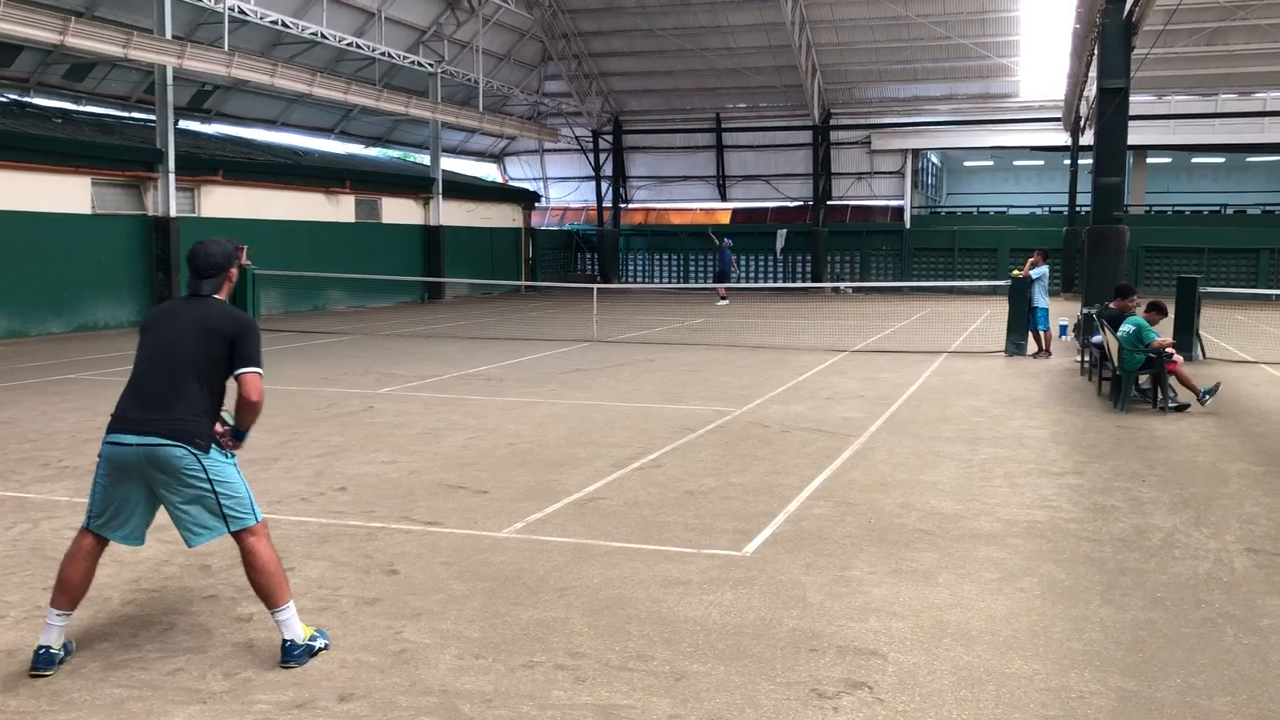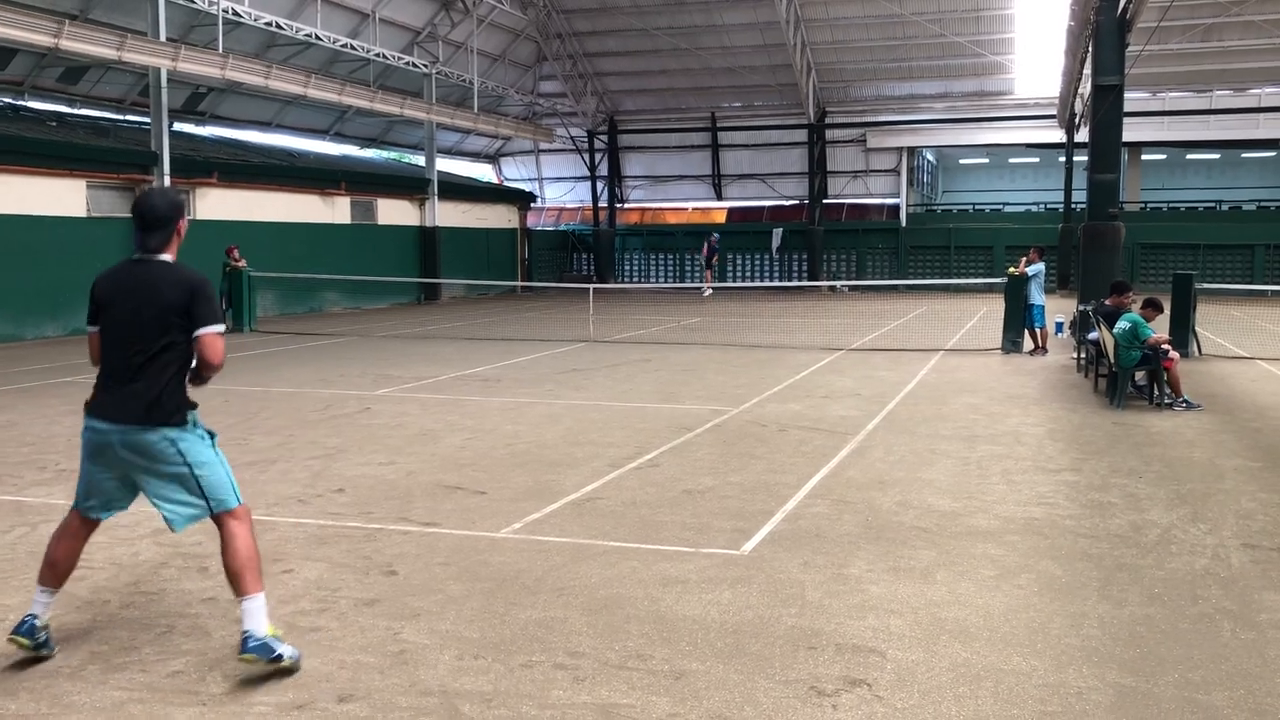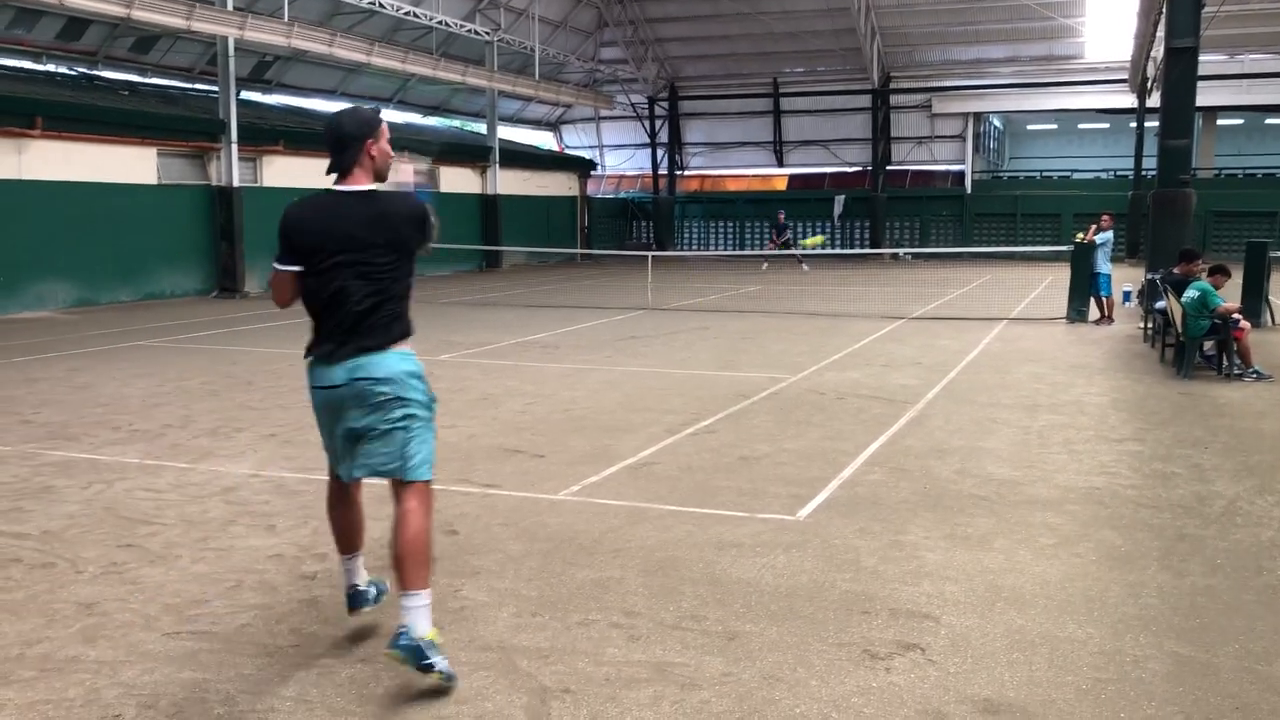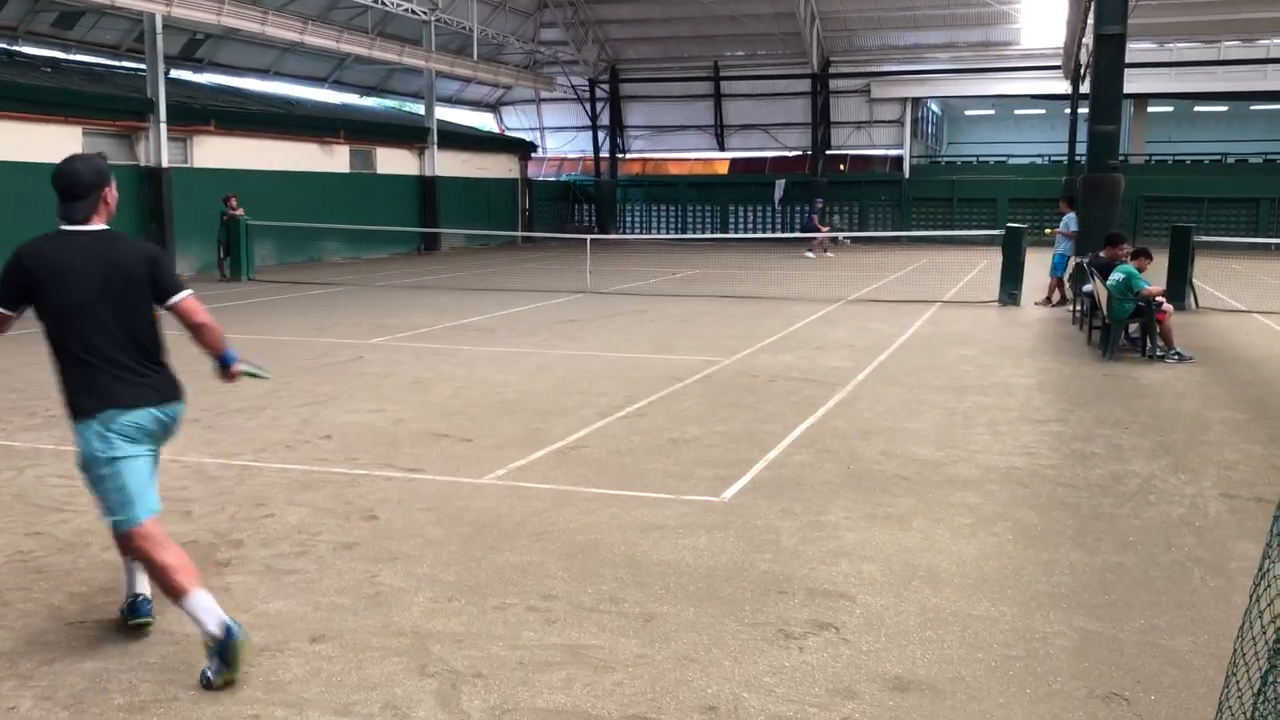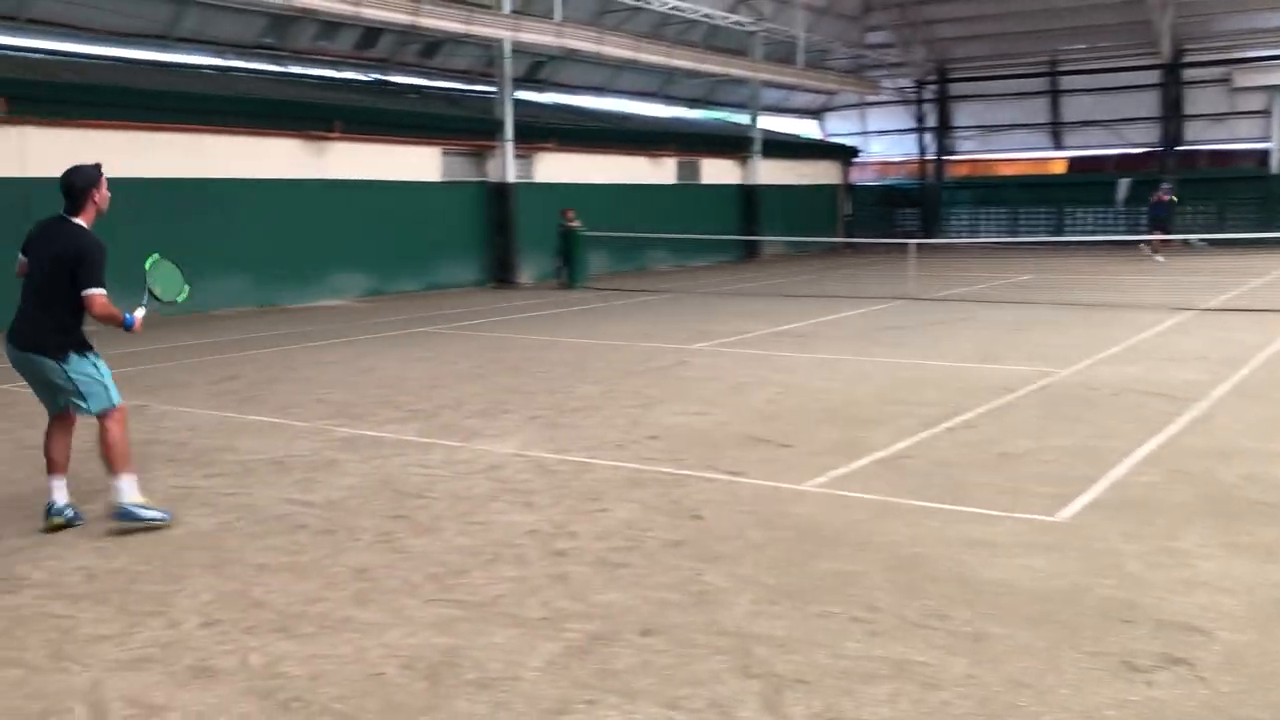
dt=1s
person 1, frame 1
left shoulder: (156, 316)
right shoulder: (238, 323)
right elbow: (251, 396)
right wrist: (236, 433)
left hip: (122, 437)
right hip: (183, 443)
left knee: (92, 535)
right knee: (251, 532)
left ankle: (49, 645)
right ankle: (295, 637)
person 1, frame 2
left shoulder: (106, 282)
right shoulder: (193, 284)
left elbow: (96, 354)
right elbow: (214, 357)
right wrist: (193, 374)
left hip: (104, 423)
right hip: (163, 426)
left knee: (82, 518)
right knee: (235, 519)
left ankle: (32, 623)
right ankle: (258, 635)
person 1, frame 3
left shoulder: (299, 215)
right shoulder: (405, 208)
left elbow: (282, 295)
right elbow: (427, 233)
left hip: (328, 370)
right hip: (388, 367)
left knee: (343, 478)
right knee: (413, 492)
left ankle: (357, 584)
right ankle: (416, 630)
person 1, frame 4
right shoulder: (143, 255)
right elbow: (198, 320)
right wrist: (227, 360)
left hip: (106, 417)
right hip: (161, 405)
left knee: (142, 538)
right knee: (132, 507)
left ankle: (219, 631)
right ankle: (139, 600)
person 1, frame 5
left shoulder: (43, 229)
right shoulder: (89, 247)
left elbow: (22, 271)
right elbow: (97, 308)
right wrist: (127, 321)
left hip: (20, 344)
right hip: (56, 350)
left knee: (63, 414)
right knee: (113, 413)
left ankle: (58, 504)
right ankle: (129, 502)
